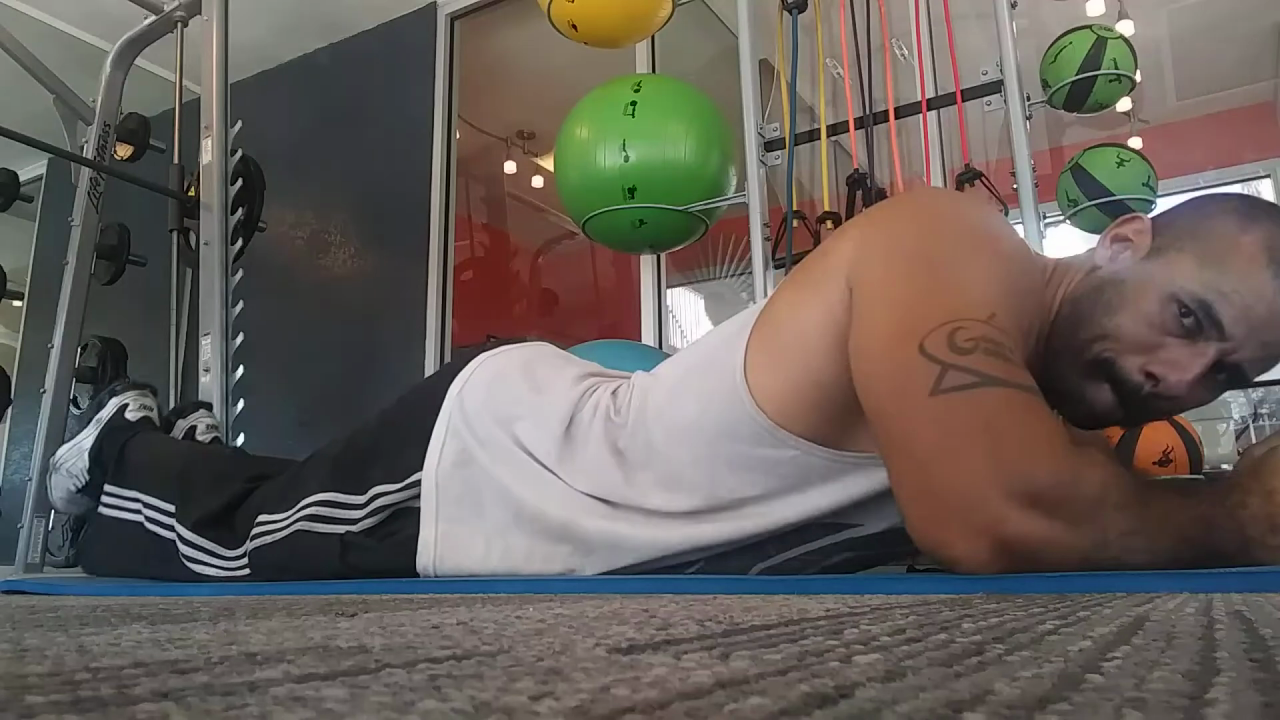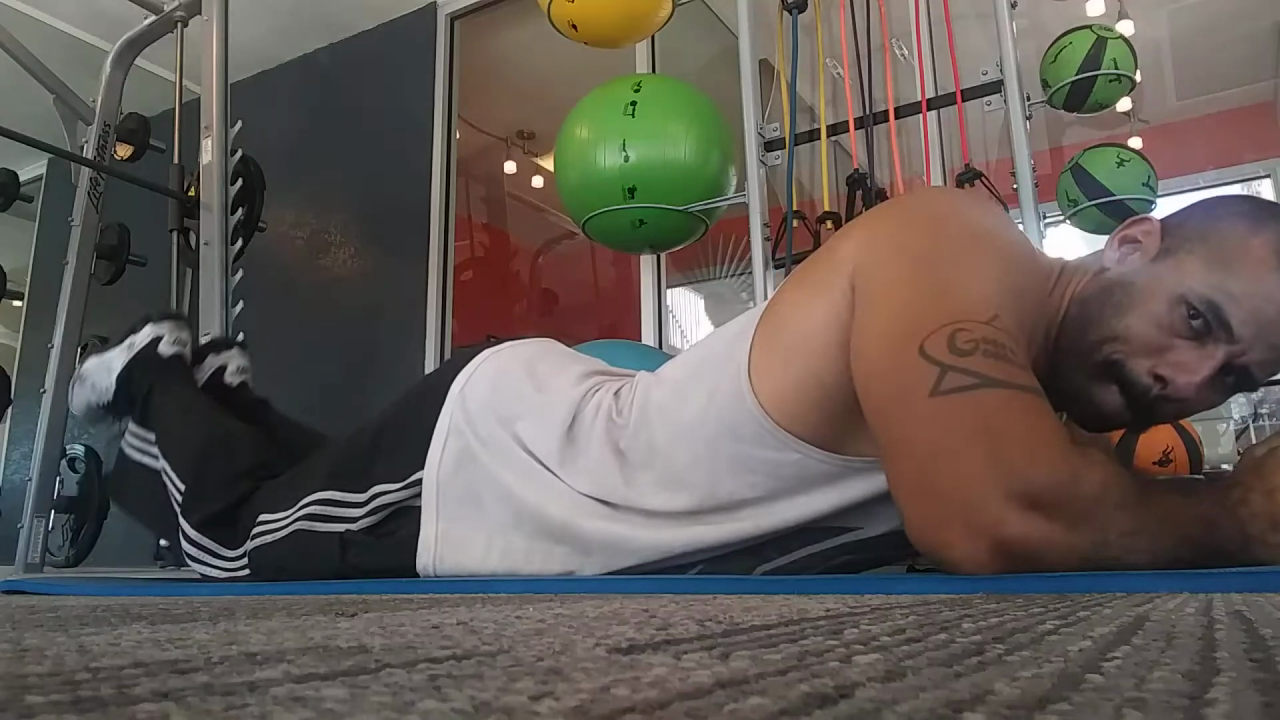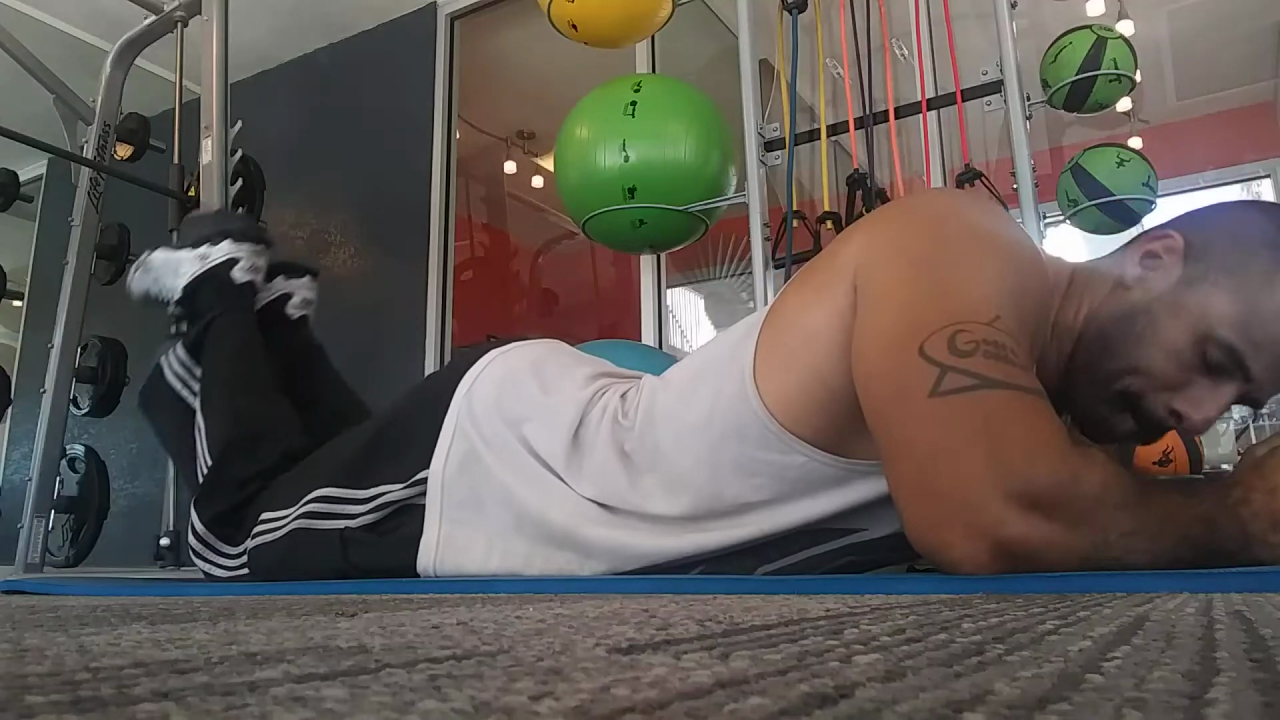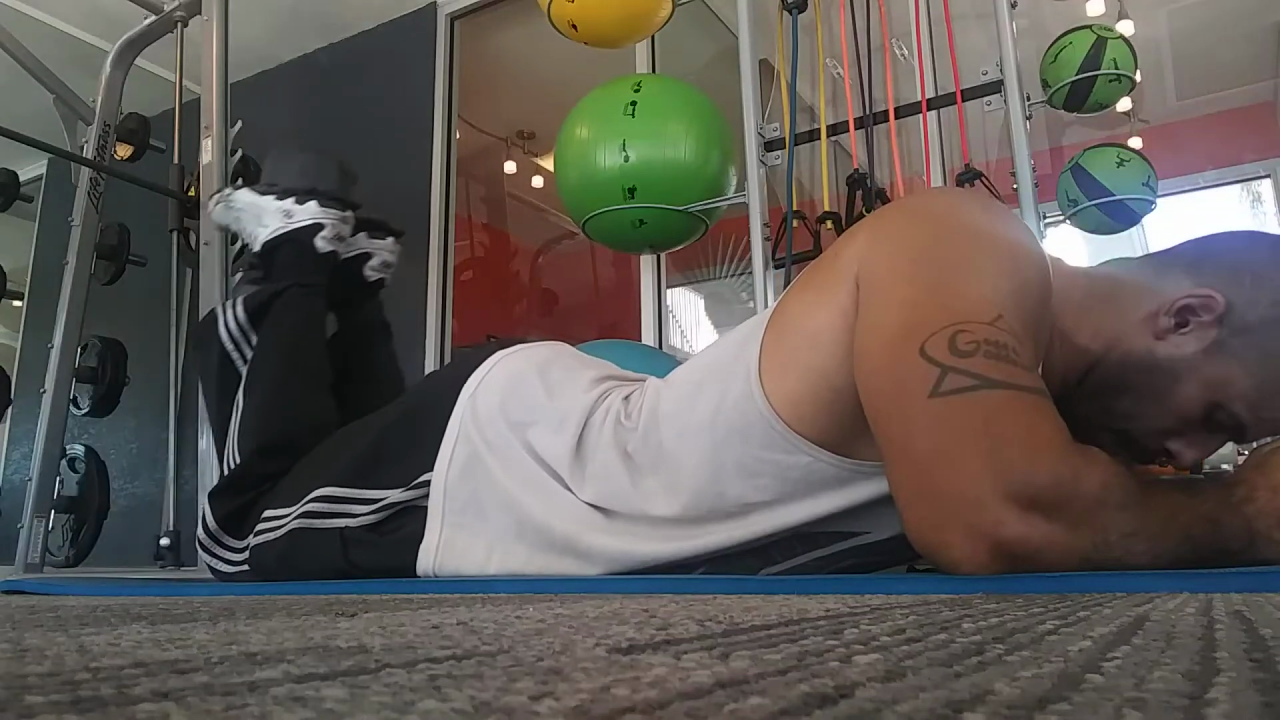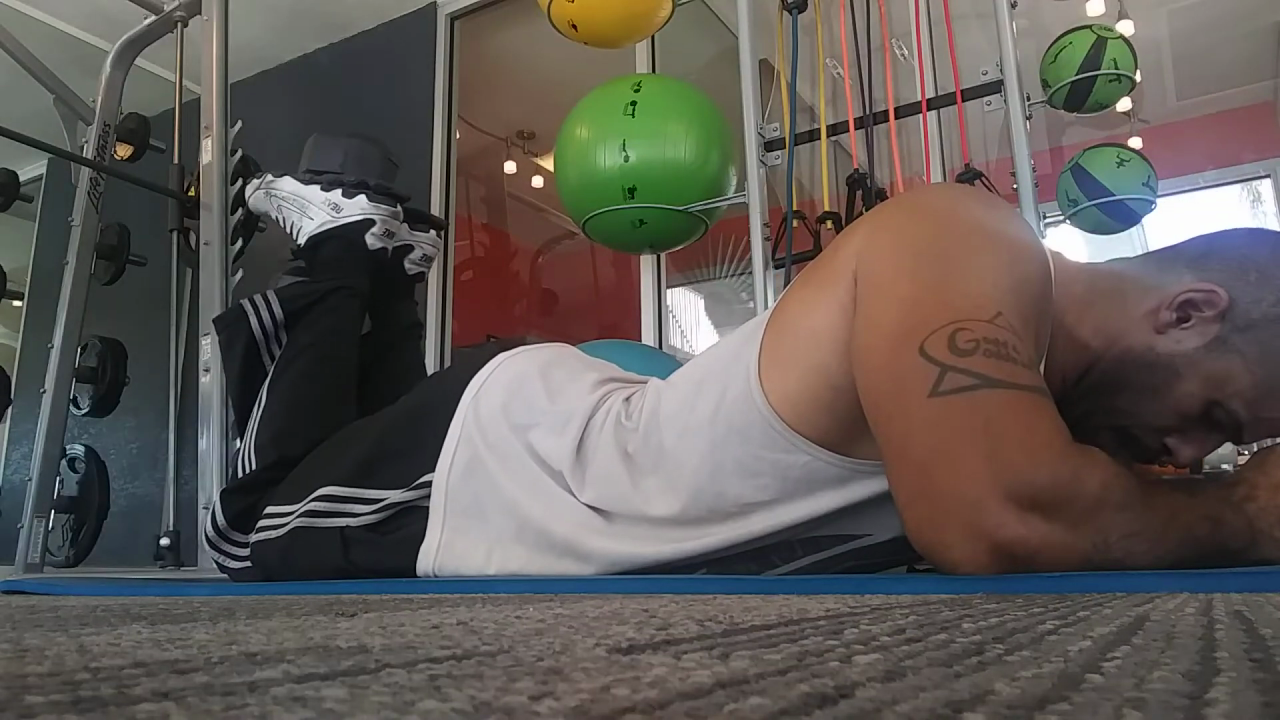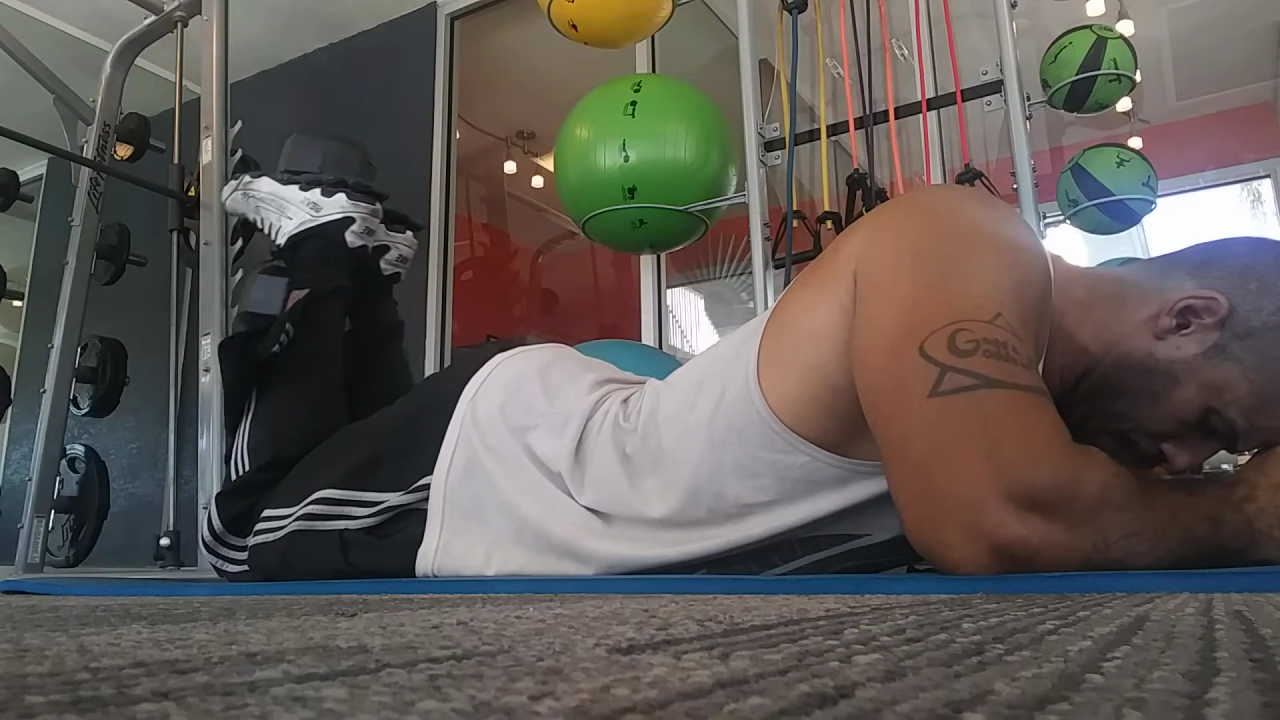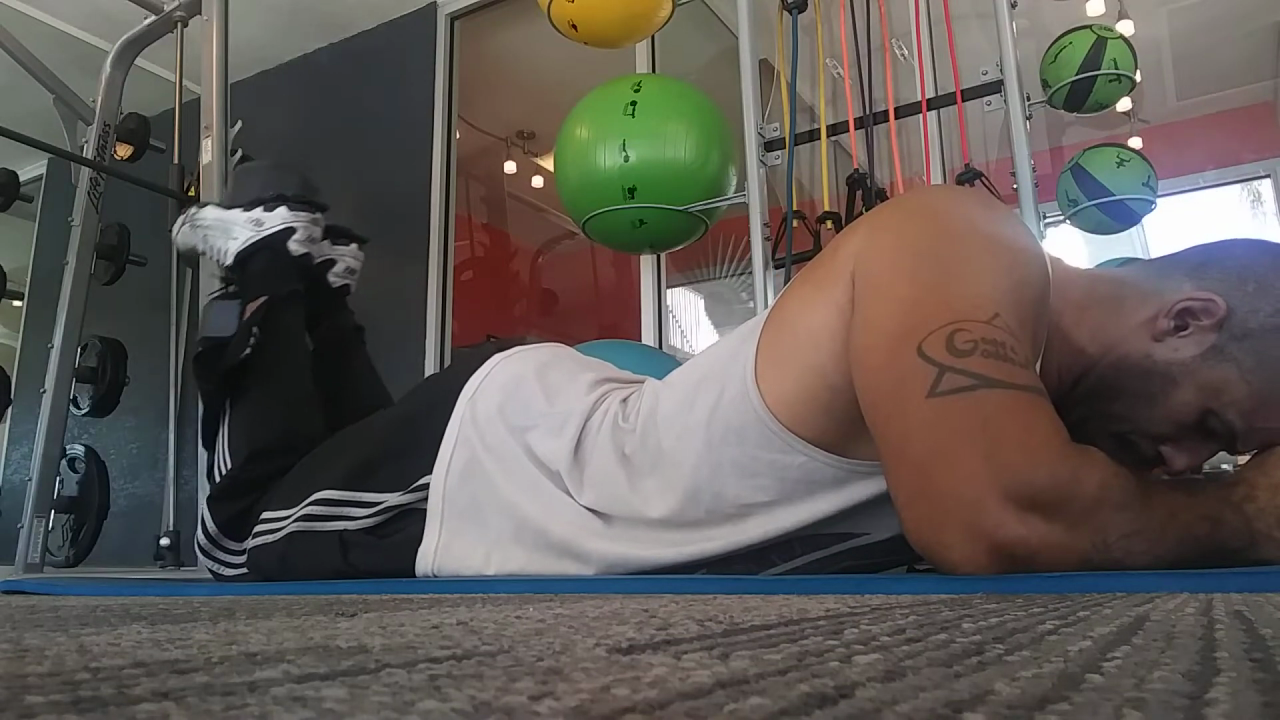
dt=0.3s
person 1, frame 1
left shoulder: (1023, 390)
right shoulder: (950, 248)
right elbow: (994, 520)
left hip: (548, 437)
right hip: (468, 460)
right knee: (230, 545)
left ankle: (173, 445)
right ankle: (132, 445)
person 1, frame 2
left shoulder: (1031, 393)
right shoulder: (957, 246)
right elbow: (993, 521)
left hip: (548, 425)
right hip: (468, 457)
right knee: (232, 534)
left ankle: (212, 389)
right ankle: (158, 382)
person 1, frame 3
left shoulder: (1028, 386)
right shoulder: (963, 248)
right elbow: (994, 520)
left hip: (555, 429)
right hip: (474, 454)
right knee: (237, 533)
left ankle: (269, 313)
right ankle: (230, 288)
person 1, frame 4
left shoulder: (1033, 377)
right shoulder: (962, 251)
right elbow: (998, 520)
left hip: (560, 429)
right hip: (479, 453)
right knee: (244, 540)
left ankle: (338, 276)
right ankle: (304, 253)
person 1, frame 5
left shoulder: (1038, 370)
right shoulder: (962, 245)
right elbow: (999, 519)
left hip: (564, 433)
right hip: (485, 453)
right knee: (253, 534)
left ankle: (373, 274)
right ankle: (349, 256)
person 1, frame 6
left shoulder: (1033, 373)
right shoulder: (961, 245)
right elbow: (999, 521)
left hip: (558, 431)
right hip: (478, 459)
right knee: (249, 533)
left ankle: (352, 273)
right ankle: (332, 253)
person 1, frame 7
left shoulder: (1028, 372)
right shoulder: (958, 250)
right elbow: (996, 521)
left hip: (558, 431)
right hip: (475, 460)
right knee: (244, 537)
left ankle: (306, 284)
right ankle: (277, 266)
